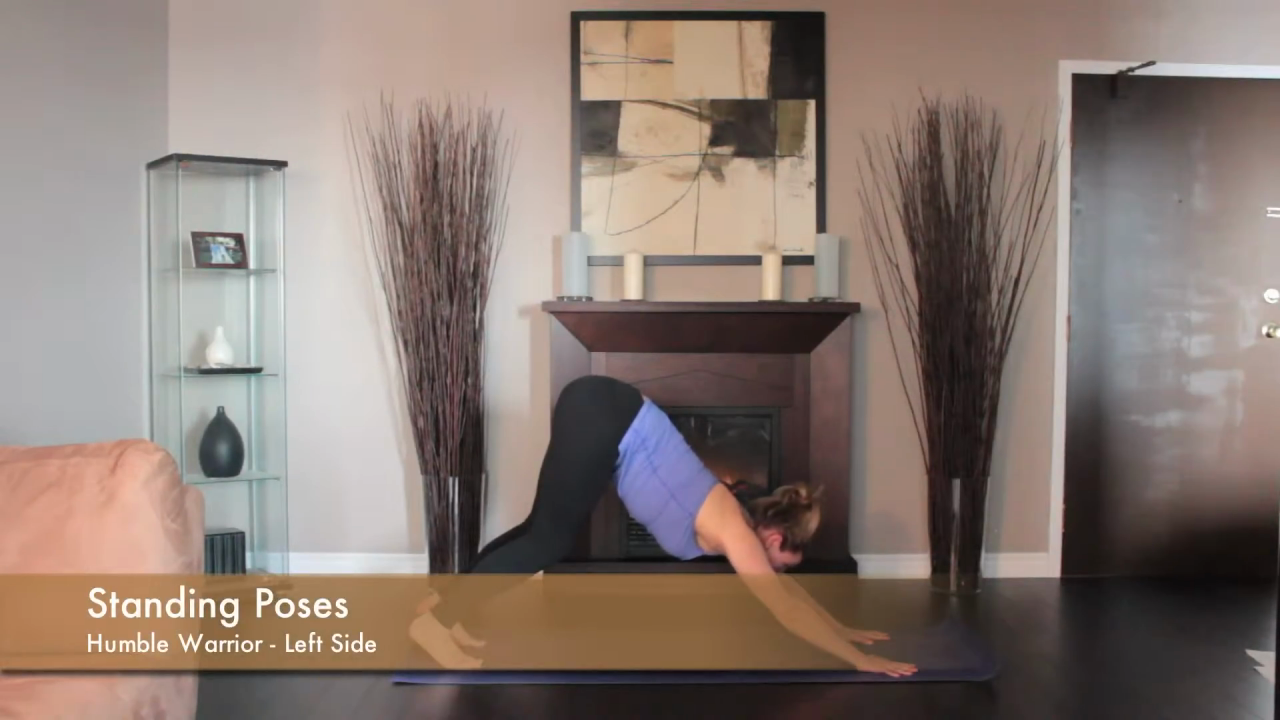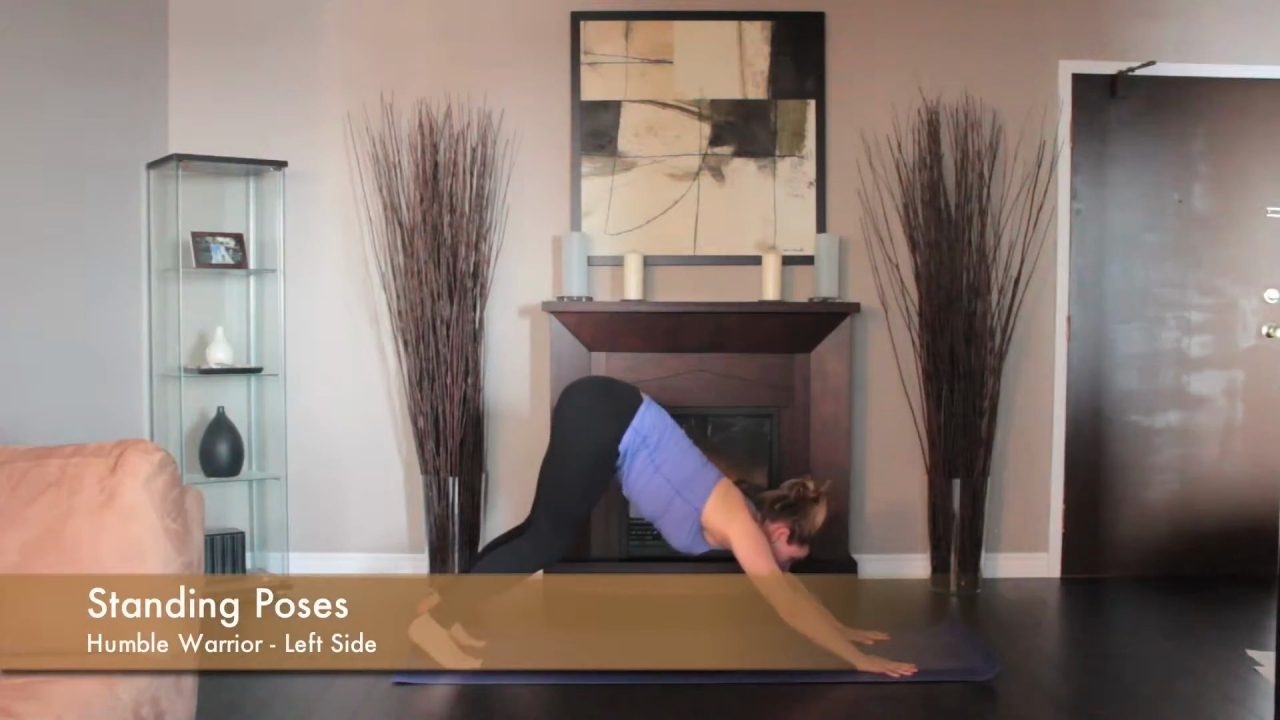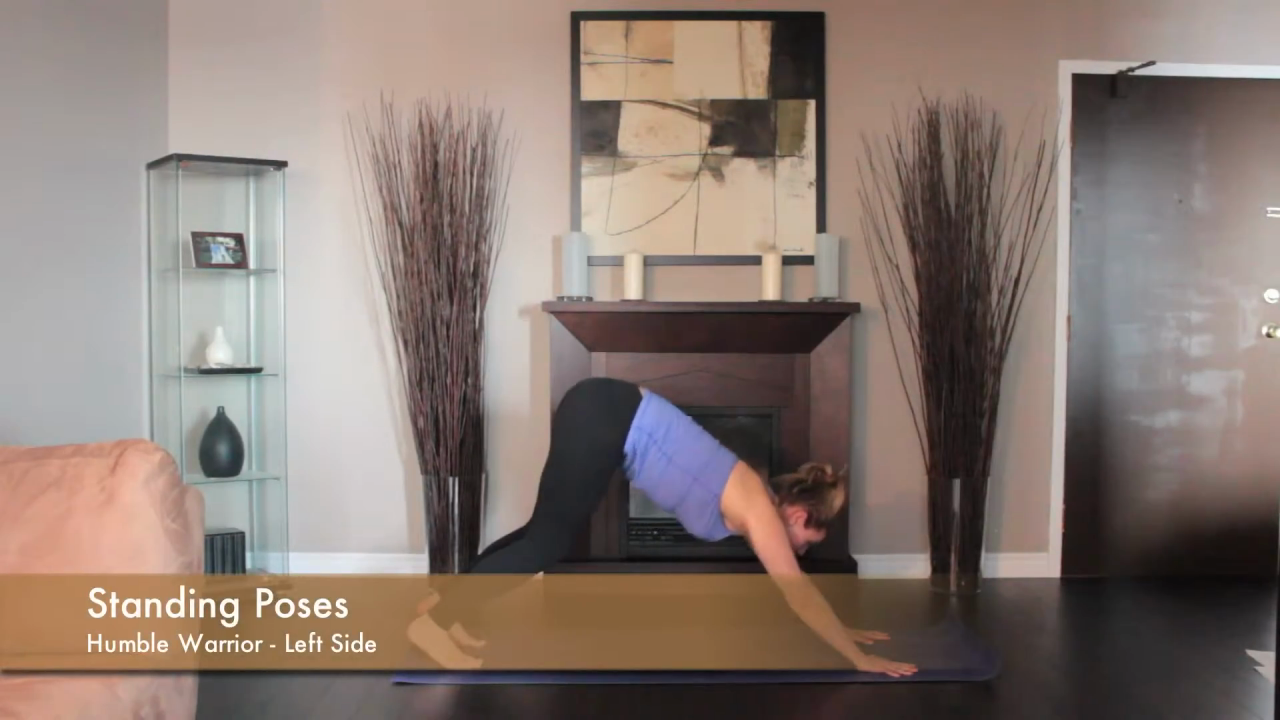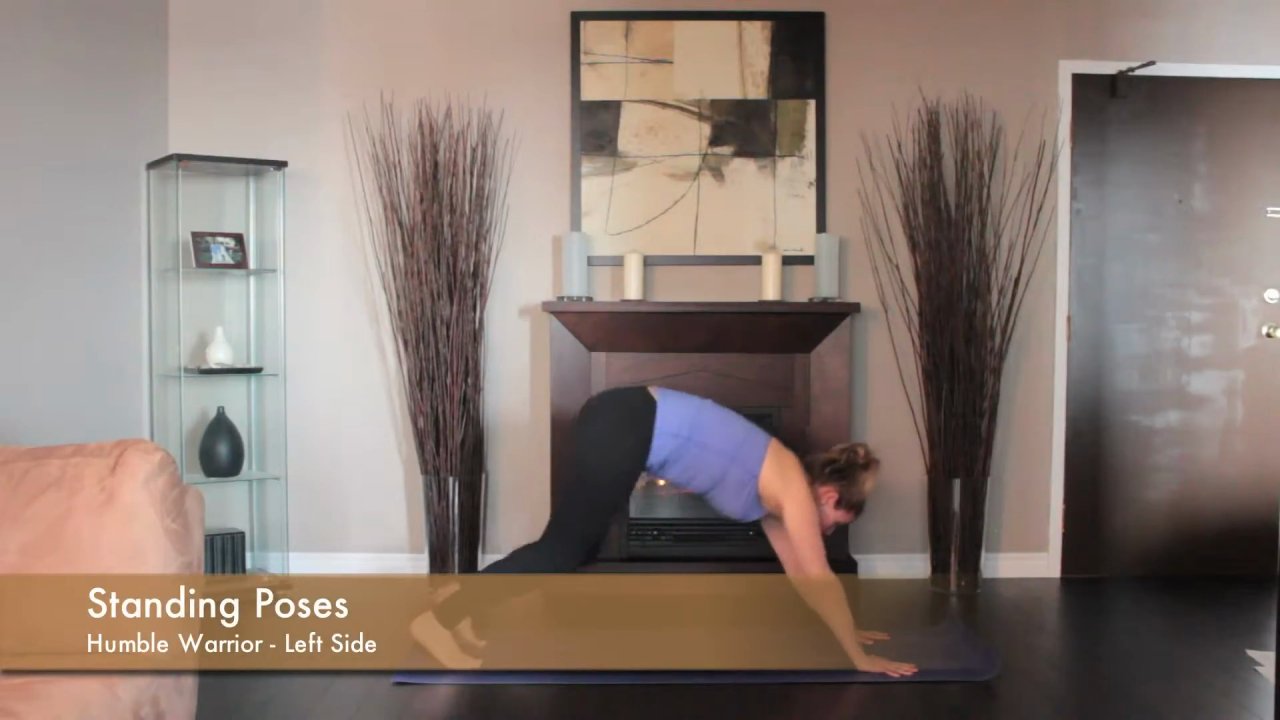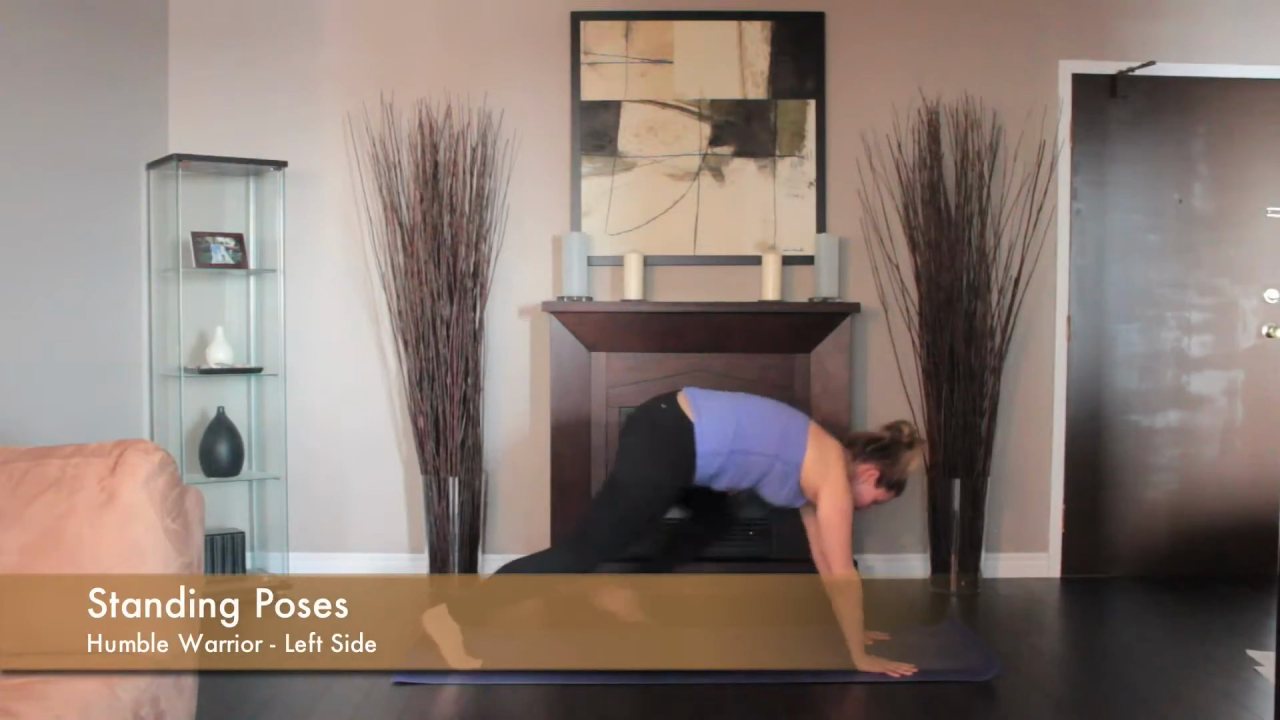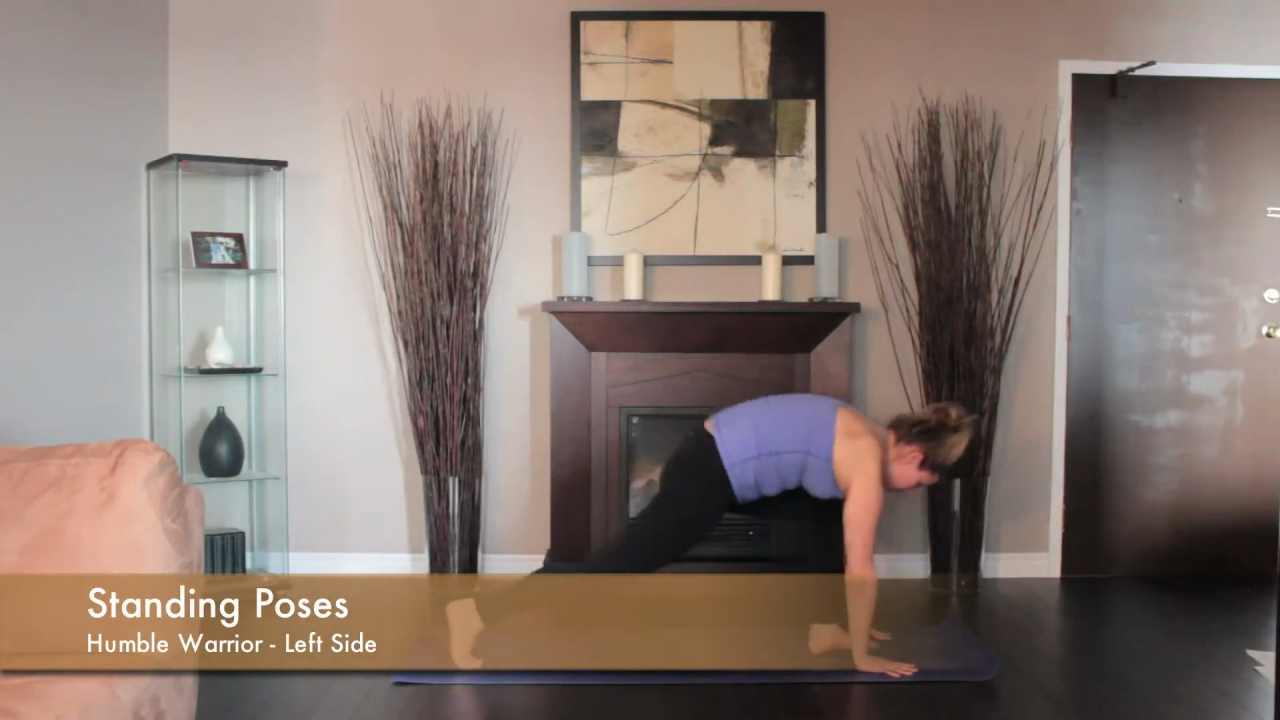
dt=0.3s
person 1, frame 1
left shoulder: (737, 523)
right shoulder: (734, 533)
left elbow: (786, 588)
right elbow: (785, 609)
left wrist: (841, 629)
right wrist: (858, 659)
left hip: (601, 413)
right hip: (602, 421)
left knee: (542, 532)
right knee: (549, 541)
left ankle: (445, 605)
right ankle: (434, 620)
person 1, frame 2
left shoulder: (740, 516)
right shoulder: (741, 528)
left elbow: (786, 585)
right elbow: (789, 605)
left wrist: (843, 630)
right wrist: (859, 659)
left hip: (603, 412)
right hip: (601, 420)
left knee: (540, 531)
right knee: (549, 541)
left ankle: (445, 605)
right ankle: (434, 621)
person 1, frame 3
left shoulder: (752, 506)
right shoulder: (760, 509)
left elbow: (792, 584)
right elbow: (798, 593)
left wrist: (841, 629)
right wrist: (859, 657)
left hip: (605, 411)
right hip: (604, 418)
left knee: (543, 532)
right knee: (550, 540)
left ankle: (446, 604)
right ankle: (432, 621)
person 1, frame 4
left shoulder: (773, 490)
right shoulder: (795, 487)
left elbow: (798, 573)
right elbow: (821, 580)
left wrist: (844, 629)
right wrist: (860, 658)
left hip: (626, 420)
right hip: (626, 430)
left knee: (580, 546)
right knee: (564, 547)
left ankle: (464, 596)
right ankle: (438, 620)
person 1, frame 5
left shoulder: (819, 460)
right shoulder: (835, 472)
left elbow: (824, 554)
right elbow: (841, 573)
left wrist: (848, 626)
right wrist: (860, 655)
left hip: (669, 419)
right hip: (669, 442)
left knee: (714, 520)
right knee: (589, 546)
right ankle: (449, 616)
person 1, frame 6
left shoulder: (865, 439)
right shoulder: (867, 459)
left elbow: (851, 544)
right elbow: (860, 568)
left wrist: (856, 627)
right wrist: (862, 655)
left hip: (718, 453)
right hip: (708, 474)
left knee: (829, 503)
right knee: (622, 562)
left ankle: (818, 628)
right ankle: (474, 613)
